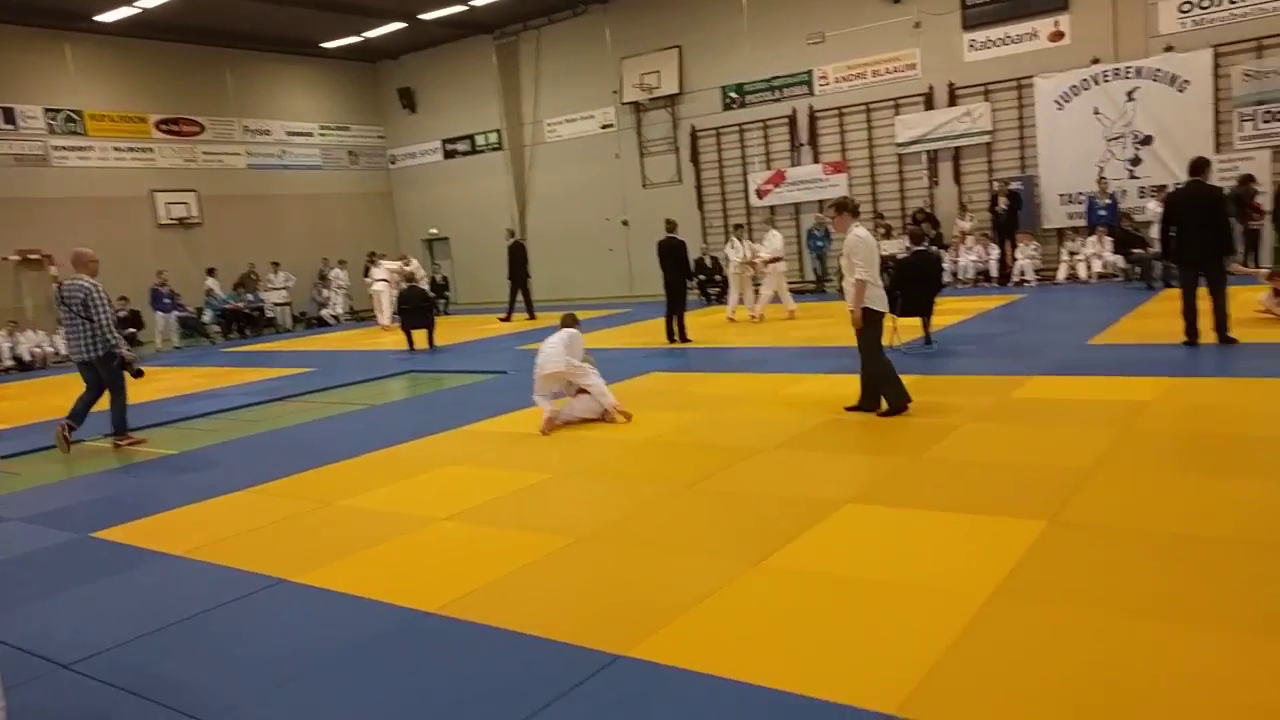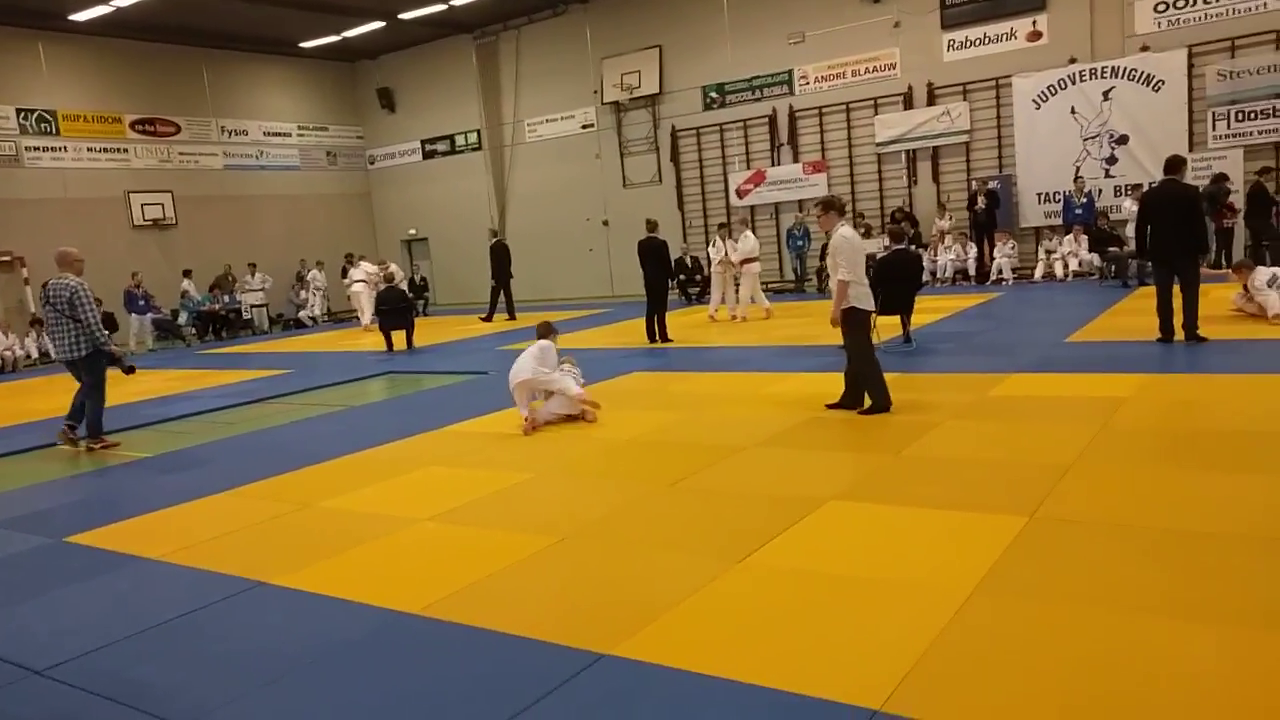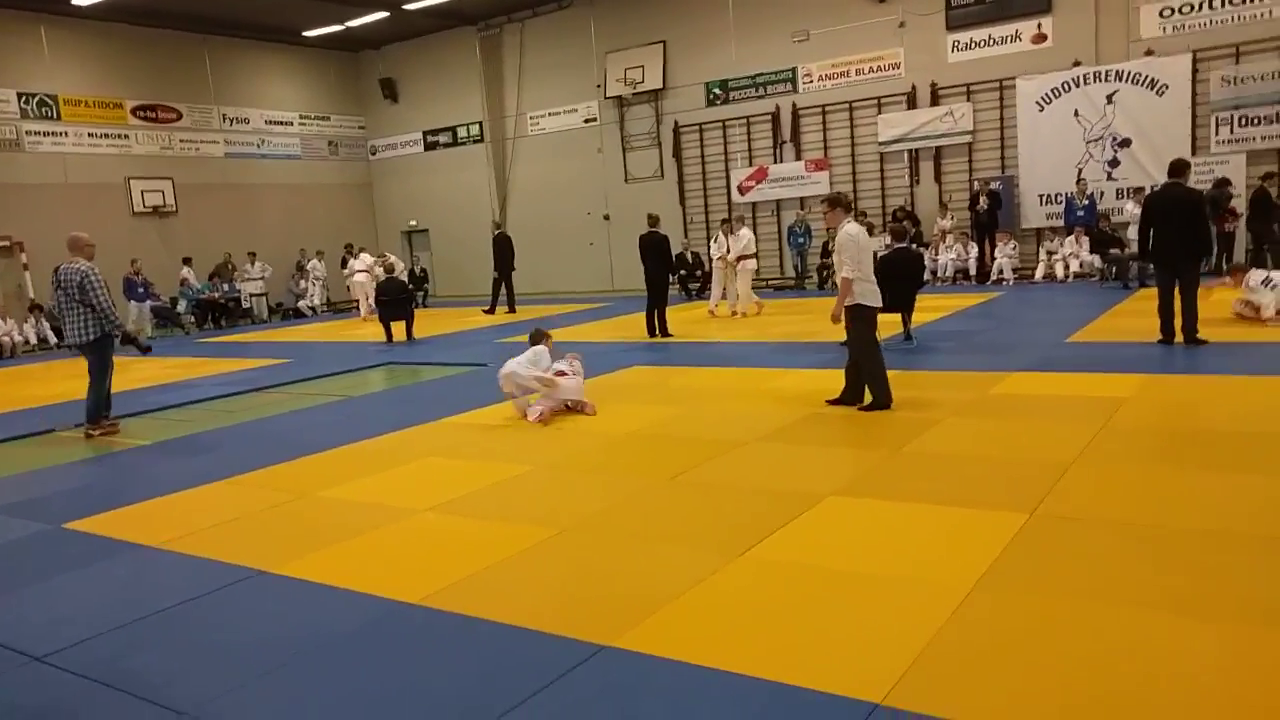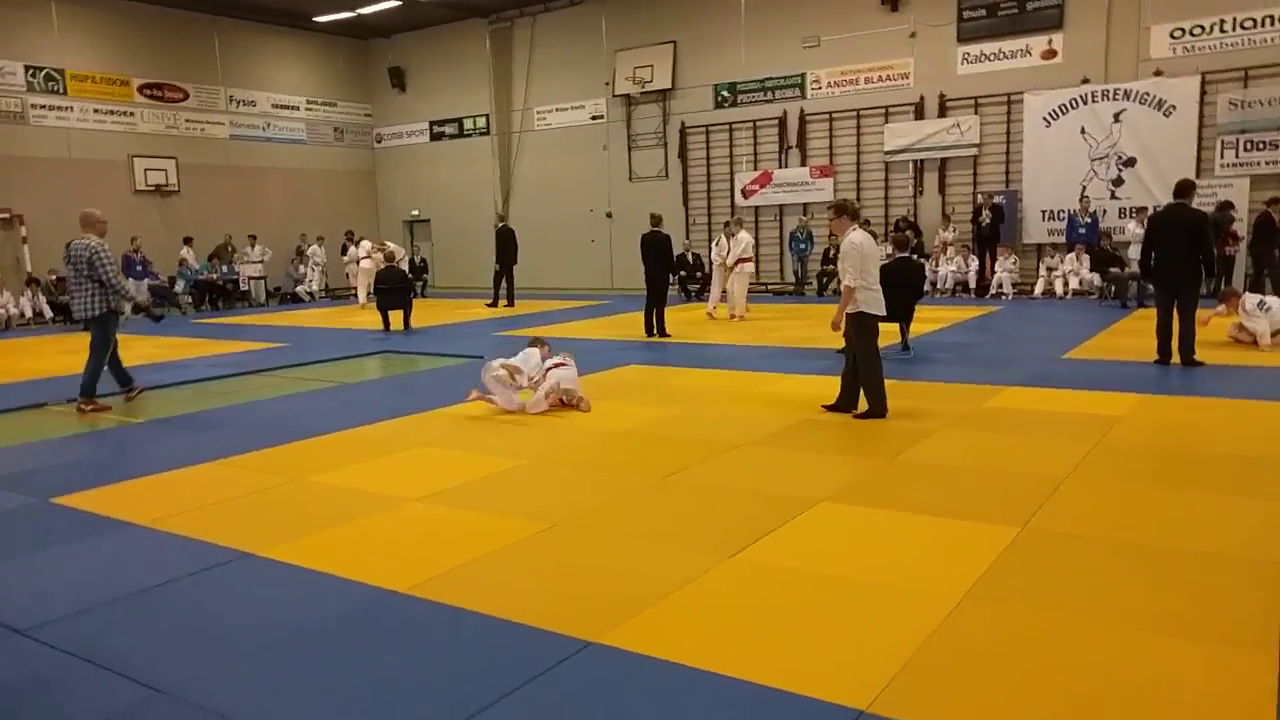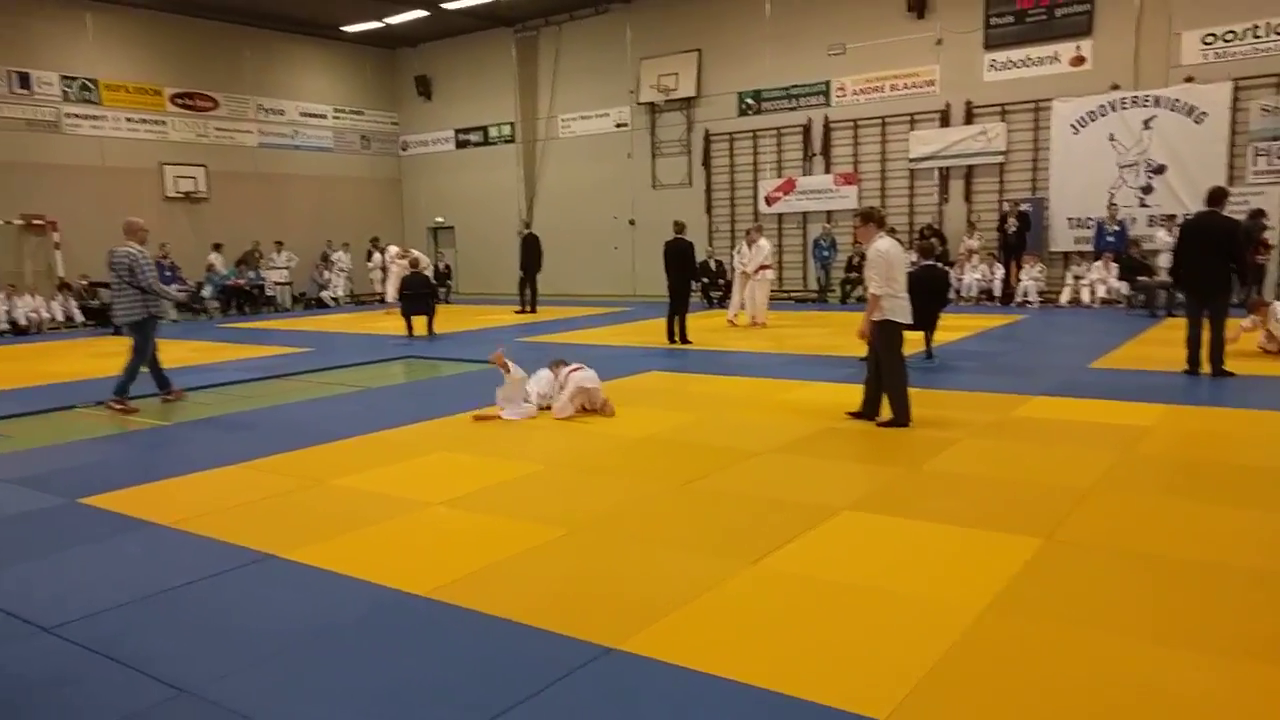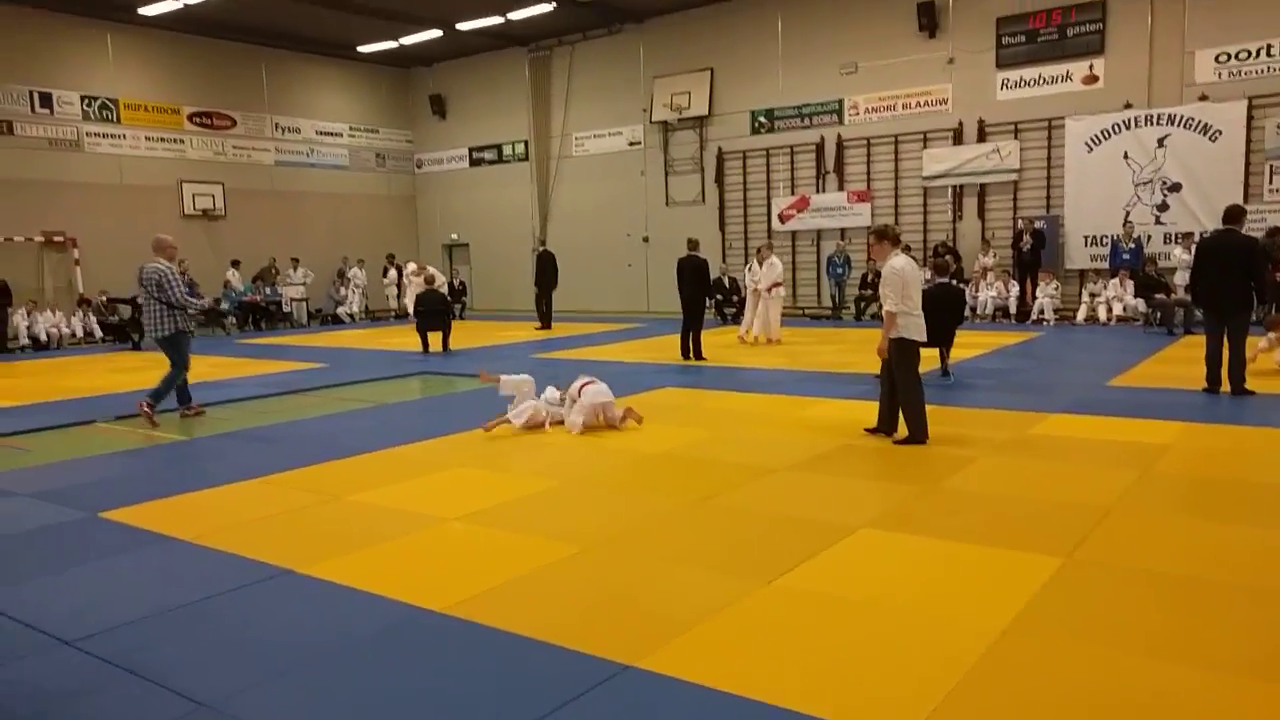
dt=0.1s
person 1, frame 1
left shoulder: (856, 237)
right shoulder: (858, 235)
left elbow: (861, 276)
left wrist: (856, 308)
right wrist: (856, 306)
left hip: (867, 304)
right hip: (869, 303)
left knee: (871, 354)
right knee: (869, 354)
left ankle: (898, 400)
right ankle: (869, 400)
person 1, frame 2
left shoulder: (841, 237)
right shoulder: (845, 234)
left elbow: (844, 277)
left wrist: (836, 309)
left hip: (852, 303)
right hip: (854, 302)
left knee: (861, 353)
right knee: (855, 352)
left ankle: (881, 400)
right ankle: (851, 398)
person 1, frame 3
left shoulder: (847, 235)
right shoulder: (855, 230)
left elbow: (847, 274)
left wrist: (838, 305)
left hip: (858, 299)
right hip: (863, 297)
left knee: (866, 349)
right knee: (856, 348)
left ankle: (882, 398)
right ankle: (851, 395)
person 1, frame 4
left shoulder: (851, 242)
right shoulder: (863, 237)
left elbow: (850, 283)
left wrist: (839, 313)
left hip: (862, 307)
right hip: (866, 305)
left knee: (867, 357)
right knee: (854, 355)
left ankle: (878, 407)
right ankle: (846, 401)
person 1, frame 5
left shoulder: (877, 250)
right shoulder: (891, 244)
left elbow: (876, 290)
left wrist: (865, 321)
left hip: (887, 315)
right hip: (893, 312)
left knee: (891, 365)
right knee: (877, 361)
left ankle: (901, 416)
right ankle: (869, 409)
person 1, frame 6
left shoulder: (892, 267)
right shoulder: (907, 262)
left elbow: (891, 307)
left wrist: (883, 339)
left hip: (903, 332)
right hip: (908, 329)
left knee: (907, 383)
right knee: (889, 377)
left ankle: (918, 433)
right ankle: (886, 424)
person 2, frame 1
left shoulder: (63, 289)
right shoulder: (92, 287)
left elbow: (66, 321)
right elbow: (104, 322)
right wrist: (121, 349)
left hip: (78, 350)
right hip: (101, 347)
left knee: (94, 389)
right knee: (117, 389)
left ankle: (67, 426)
right ankle: (120, 435)
person 2, frame 2
left shoulder: (48, 288)
right shoulder: (78, 286)
left elbow: (49, 322)
right elbow: (91, 321)
right wrist: (109, 346)
left hip: (64, 350)
right hip: (86, 346)
left knee: (87, 386)
right knee: (95, 391)
left ankle: (70, 426)
right ankle: (94, 437)
person 2, frame 3
left shoulder: (59, 272)
right shoulder: (88, 270)
left elbow: (58, 306)
right elbow: (103, 304)
right wrist: (121, 327)
left hip: (75, 333)
right hip: (96, 331)
left knee: (99, 372)
right knee: (101, 374)
left ankle: (102, 415)
right ankle: (93, 423)
person 2, frame 4
left shoulder: (71, 247)
right shoulder: (98, 246)
left elbow: (71, 282)
right elbow: (112, 280)
right wrist: (133, 299)
left hip: (83, 308)
right hip: (103, 307)
left knee: (109, 346)
right knee: (100, 351)
left ankle: (128, 386)
right ankle: (86, 398)
person 2, frame 5
left shoulder: (115, 254)
right shoulder: (139, 254)
left elbow: (118, 285)
right elbow: (151, 285)
right wrist: (175, 296)
left hip: (124, 312)
right hip: (142, 311)
left knee: (148, 350)
right knee: (142, 354)
left ankle: (166, 389)
right ankle: (118, 399)
person 2, frame 6
left shoulder: (145, 270)
right shoulder: (167, 270)
right elbow: (181, 300)
right wrist: (202, 305)
left hip: (157, 327)
right hip: (172, 326)
left knee: (179, 365)
right knee: (180, 367)
left ankle: (186, 405)
right ankle: (149, 402)
person 3, frame 1
left shoulder: (1174, 197)
right shoulder: (1215, 193)
left elbow: (1166, 227)
right elbow: (1224, 224)
left wrist: (1168, 251)
right wrist: (1227, 249)
left hip: (1184, 253)
right hip: (1211, 252)
left knee: (1188, 296)
right knee: (1218, 293)
left ankle: (1191, 336)
right ankle: (1222, 333)
person 3, frame 2
left shoulder: (1149, 195)
right shoulder: (1191, 192)
left elbow: (1141, 226)
right elbow: (1199, 223)
left wrist: (1141, 251)
right wrist: (1202, 248)
left hip: (1160, 251)
right hip: (1186, 250)
left knee: (1163, 294)
right knee: (1190, 292)
left ankle: (1166, 333)
right ankle: (1190, 331)
person 3, frame 3
left shoulder: (1152, 198)
right shoulder: (1194, 196)
left elbow: (1144, 229)
right elbow: (1202, 227)
left wrist: (1143, 252)
right wrist: (1206, 250)
left hip: (1162, 254)
right hip: (1188, 254)
left knee: (1165, 297)
right knee: (1189, 296)
left ankle: (1167, 335)
right ankle: (1190, 335)
person 3, frame 4
left shoulder: (1156, 218)
right shoulder: (1199, 217)
left elbow: (1147, 248)
right elbow: (1207, 248)
left wrist: (1146, 272)
right wrist: (1210, 271)
left hip: (1163, 274)
right hip: (1189, 275)
left knee: (1164, 317)
right knee: (1187, 317)
left ankle: (1164, 355)
right ankle: (1187, 356)
person 3, frame 5
left shoulder: (1188, 225)
right shoulder: (1232, 226)
left elbow: (1179, 256)
right elbow: (1239, 256)
left wrist: (1177, 279)
right wrist: (1243, 279)
left hip: (1193, 283)
right hip: (1219, 284)
left knee: (1194, 326)
right knee: (1217, 327)
left ankle: (1193, 365)
right ankle: (1217, 367)
person 3, frame 6
left shoulder: (1205, 243)
right shoulder: (1250, 244)
left elbow: (1196, 274)
right elbow: (1259, 274)
left wrist: (1196, 298)
right wrist: (1261, 298)
left hip: (1212, 301)
right hip: (1239, 302)
left knee: (1213, 343)
right knee: (1237, 345)
left ankle: (1213, 384)
right ankle: (1237, 385)
